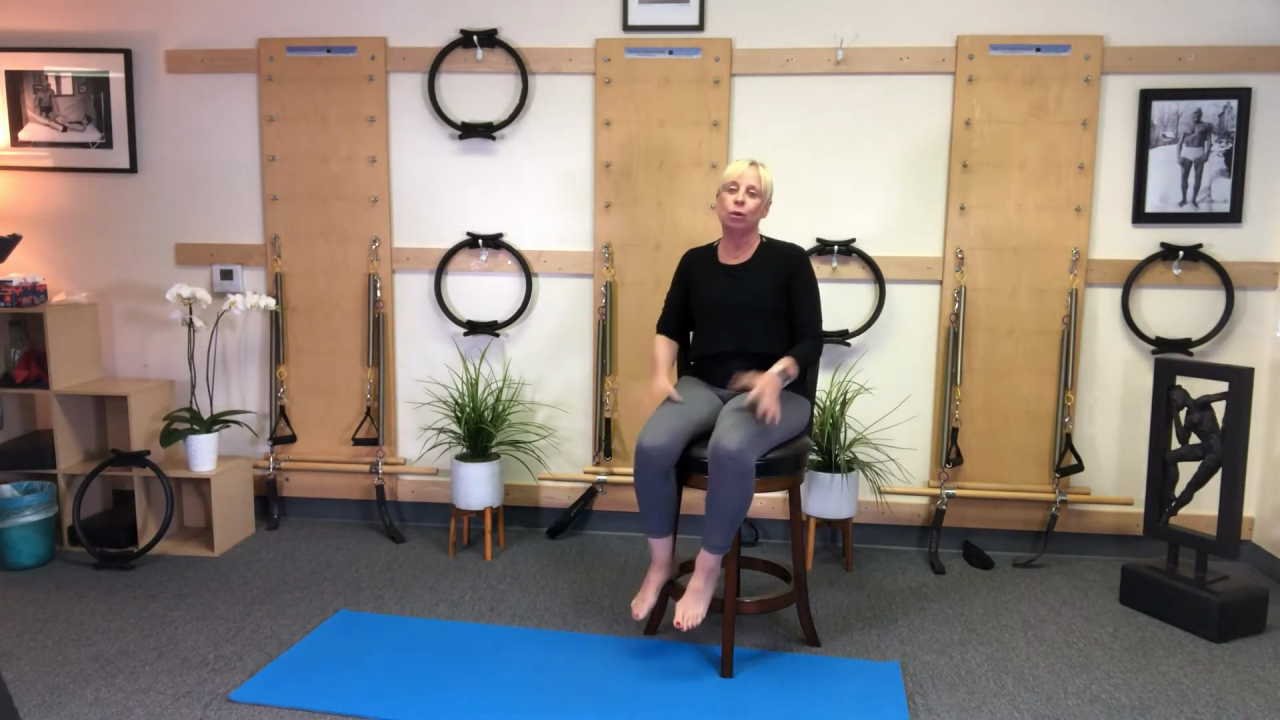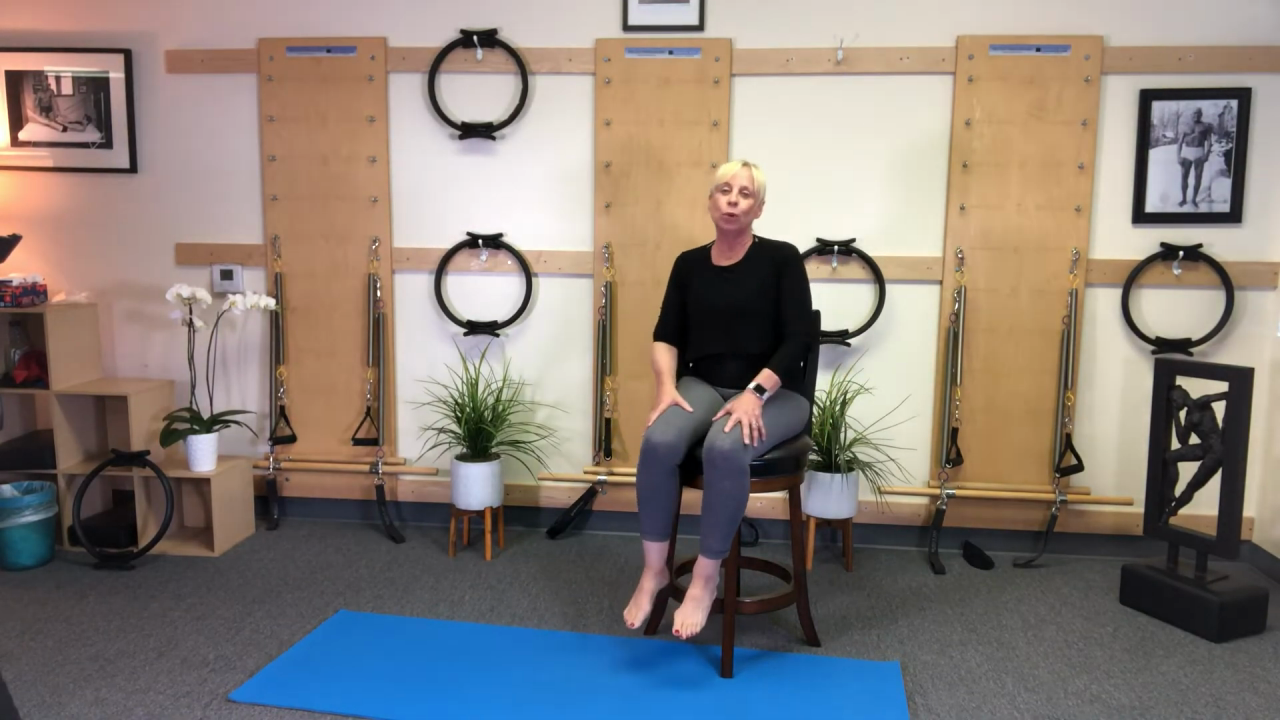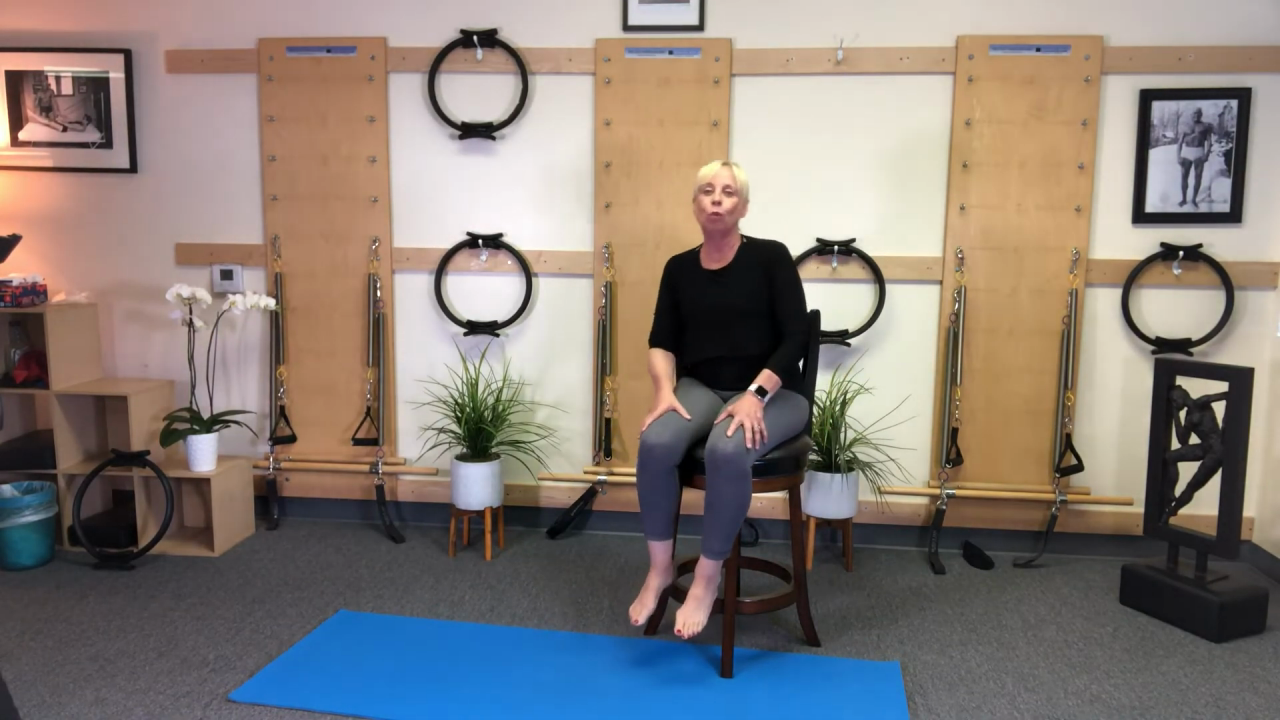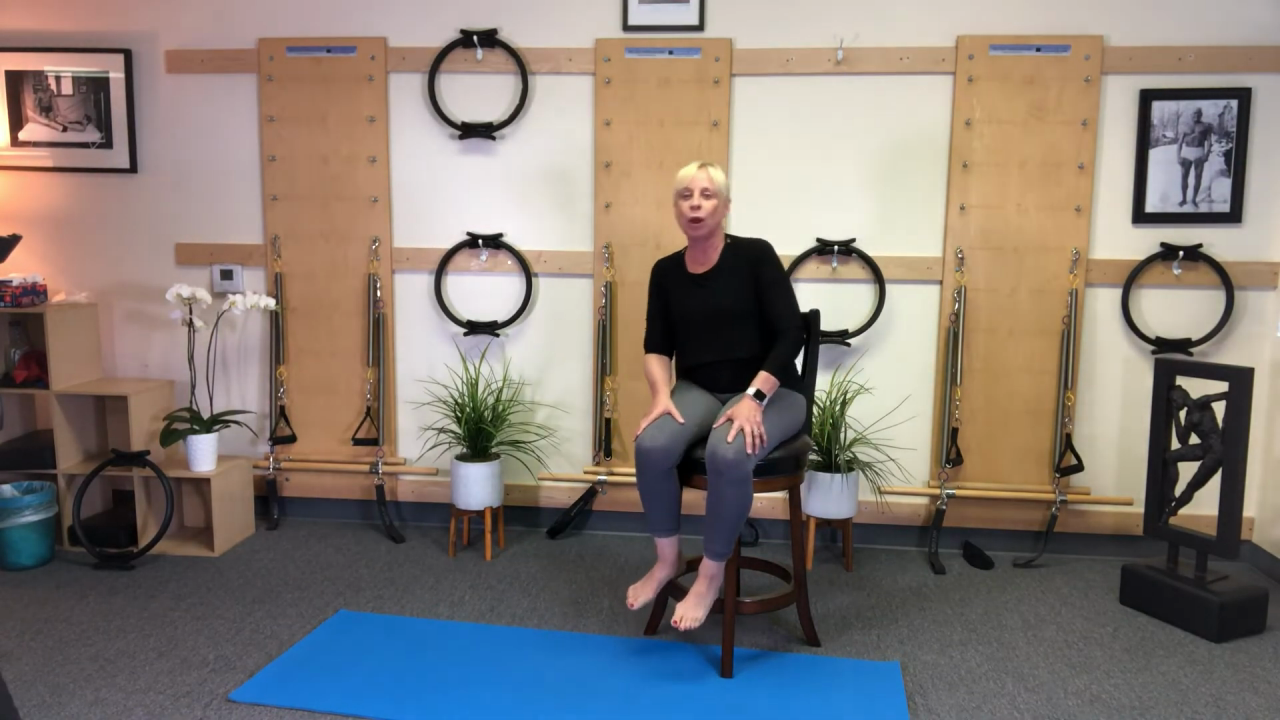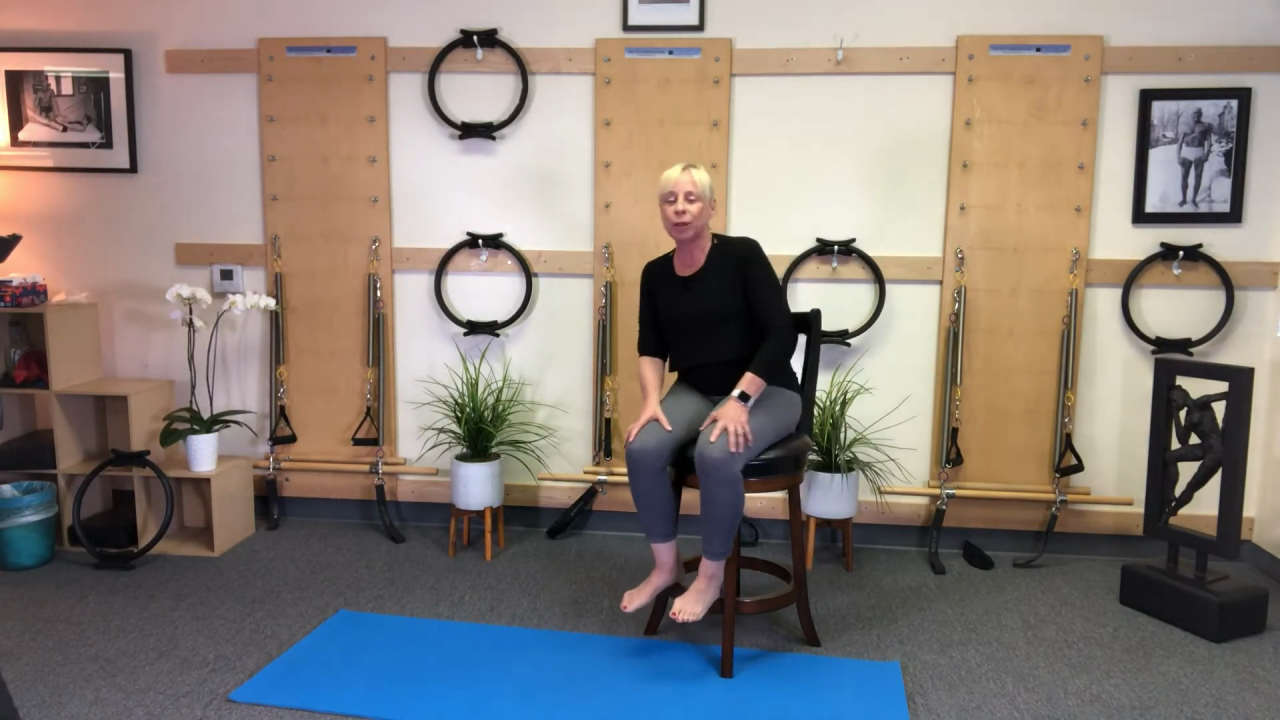
dt=0.2s
person 1, frame 1
left shoulder: (789, 260)
right shoulder: (694, 262)
left elbow: (811, 338)
right elbow: (669, 328)
left wrist: (775, 376)
right wrist: (661, 374)
left hip: (773, 392)
right hip: (703, 385)
left knee: (730, 449)
right knee: (651, 446)
left ankle: (707, 569)
right ankle: (661, 562)
person 1, frame 2
left shoulder: (781, 258)
right shoulder: (689, 264)
left elbow: (798, 340)
right elbow: (666, 335)
left wrist: (754, 393)
right wrist: (667, 386)
left hip: (771, 392)
right hip: (702, 384)
left knee: (725, 448)
right knee: (659, 441)
left ankle: (705, 577)
right ankle: (654, 569)
person 1, frame 3
left shoulder: (770, 257)
right shoulder: (678, 268)
left elbow: (796, 337)
right elbow: (662, 341)
left wrist: (755, 395)
right wrist: (665, 390)
left hip: (771, 392)
right hip: (701, 387)
left knee: (726, 451)
right knee: (655, 442)
left ankle: (708, 577)
right ankle: (660, 568)
person 1, frame 4
left shoulder: (755, 256)
right shoulder: (665, 271)
left elbow: (791, 335)
right elbow: (657, 346)
left wrist: (752, 399)
right wrist: (661, 396)
left hip: (769, 392)
right hip: (700, 389)
left knee: (728, 456)
right knee: (651, 446)
left ankle: (711, 575)
right ankle: (667, 561)
person 1, frame 5
left shoulder: (743, 255)
right shoulder: (655, 274)
left elbow: (781, 335)
right elbow: (652, 349)
left wrist: (739, 400)
right wrist: (652, 401)
left hip: (765, 390)
right hip: (696, 390)
left knee: (716, 454)
right knee: (642, 448)
left ankle: (712, 576)
right ankle: (666, 566)
